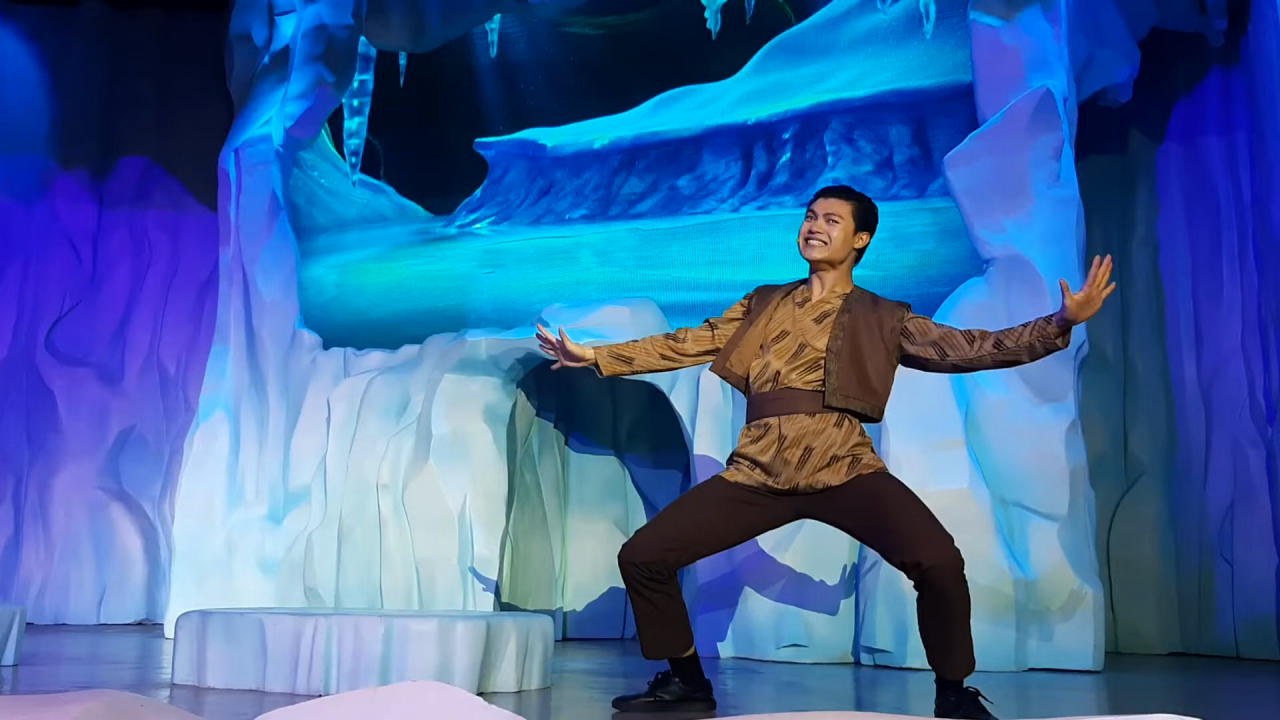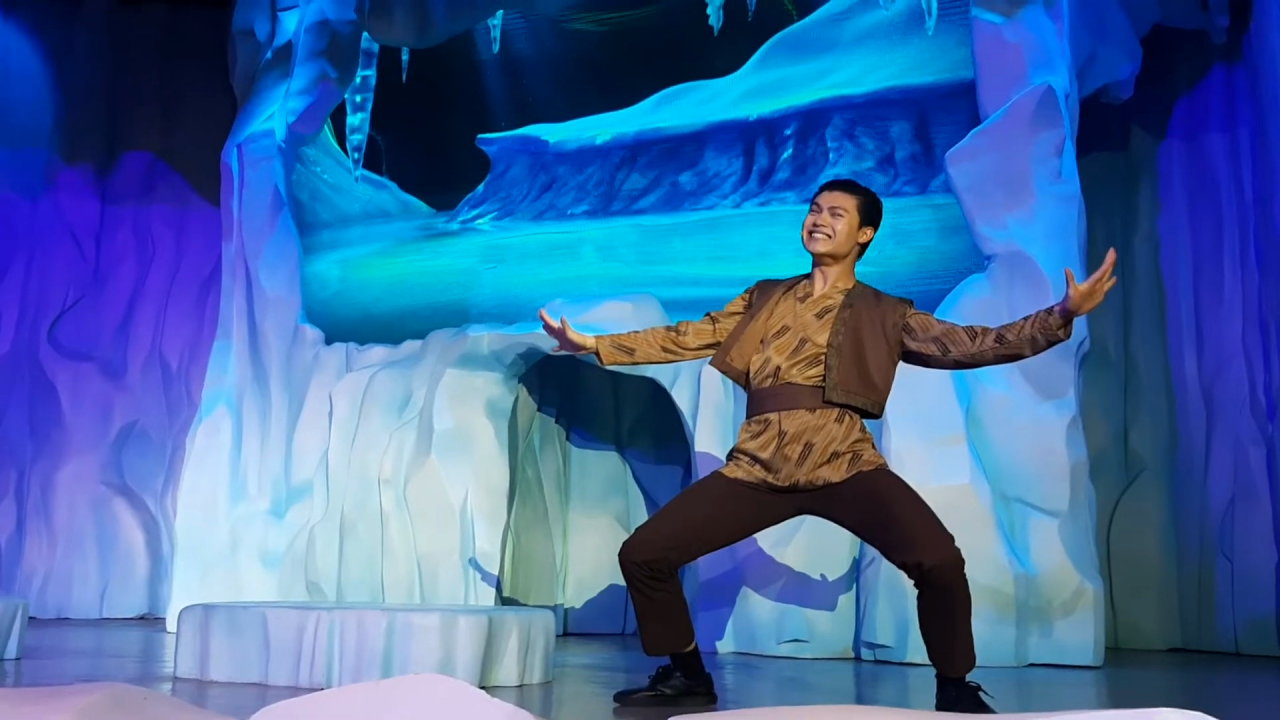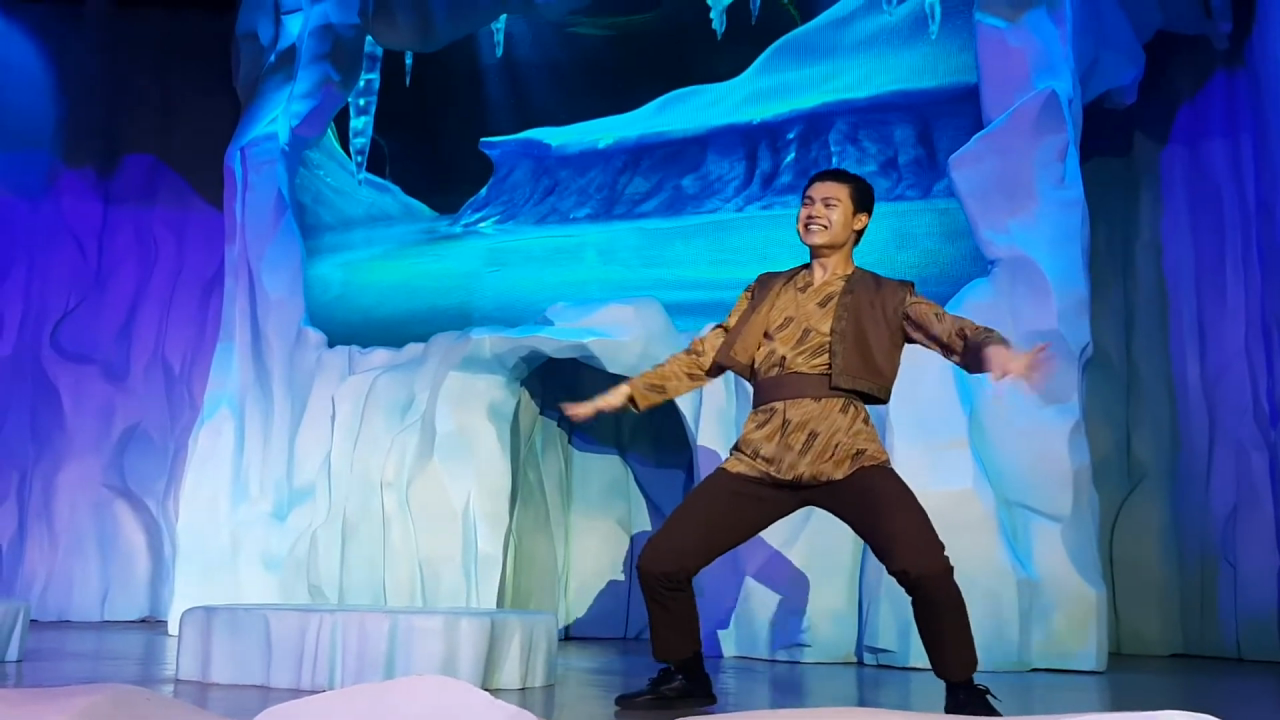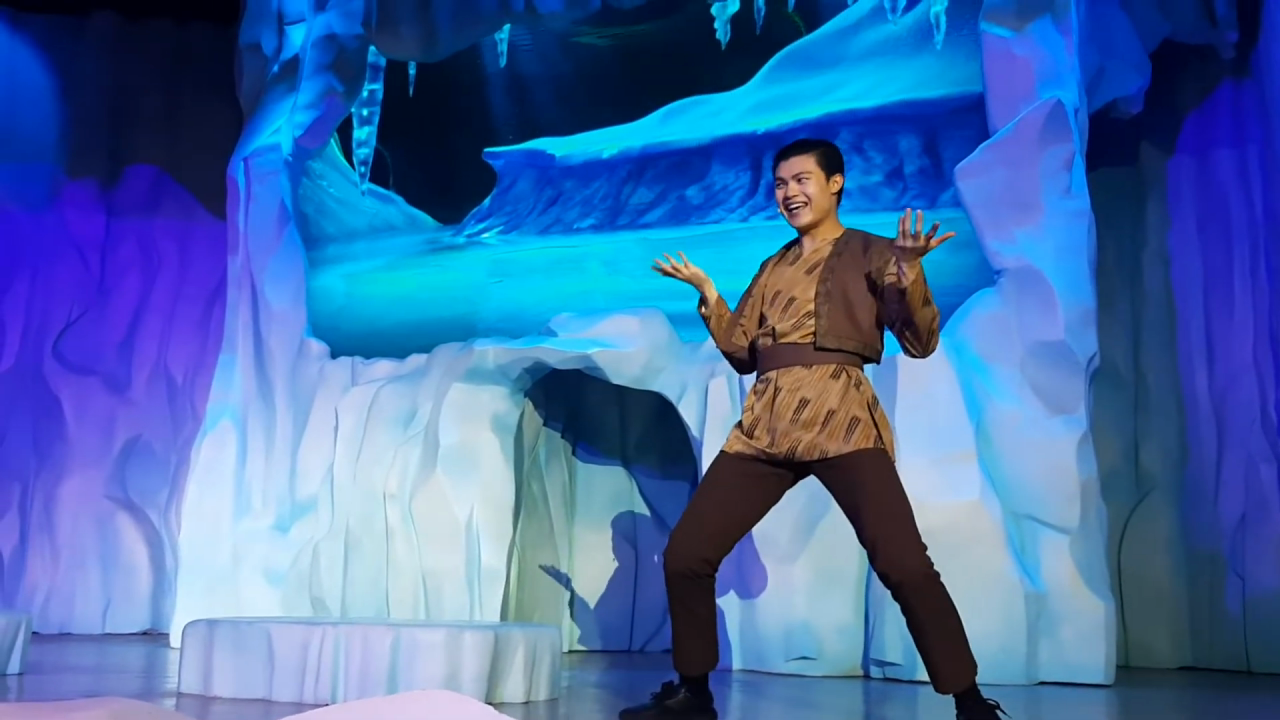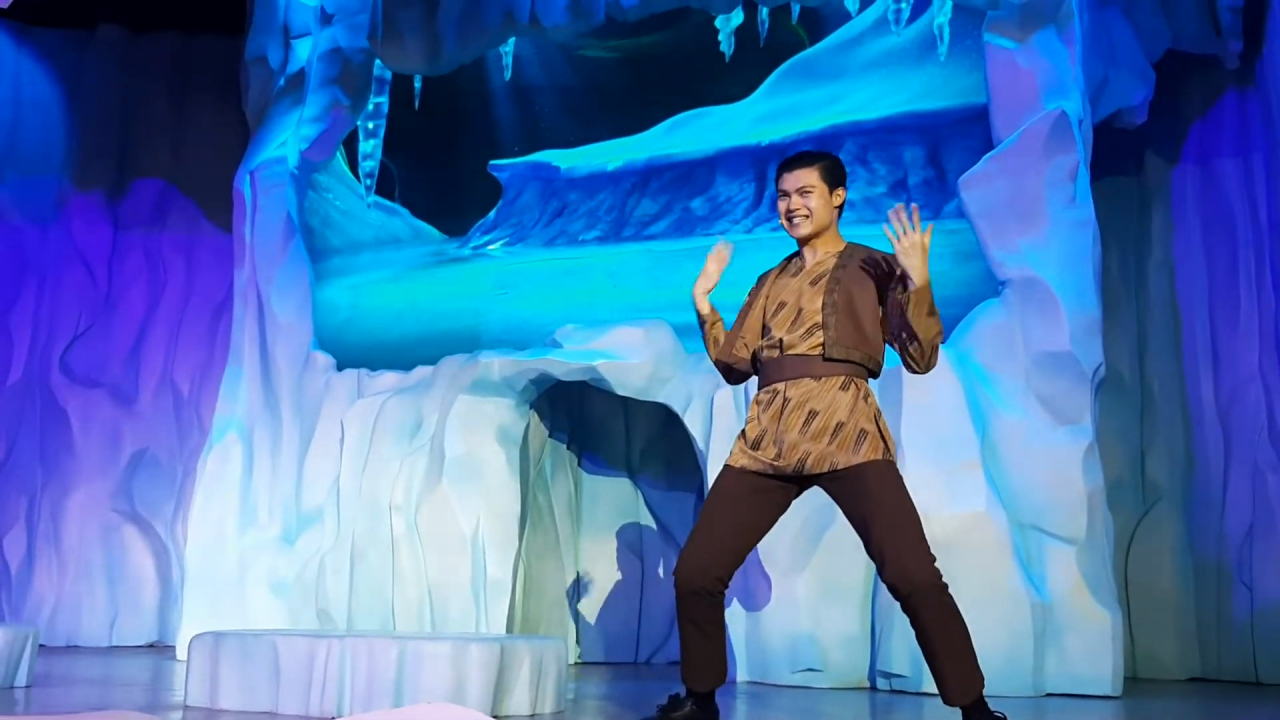
dt=1s
person 1, frame 1
left shoulder: (882, 319)
right shoulder: (762, 305)
left elbow: (964, 349)
right elbow: (687, 345)
left wrist: (1060, 323)
right wrist: (594, 355)
left hip: (843, 468)
right hip: (756, 472)
left knee: (939, 563)
right knee: (642, 556)
person 1, frame 2
left shoulder: (886, 315)
right shoulder: (764, 299)
left elbow: (969, 345)
right elbow: (688, 337)
left wrist: (1061, 315)
right wrist: (593, 344)
left hip: (844, 464)
right hip: (756, 467)
left knee: (939, 562)
right knee: (642, 554)
left ankle: (954, 689)
right ankle: (687, 676)
person 1, frame 3
left shoulder: (888, 298)
right shoulder: (767, 290)
left elbow: (961, 337)
right elbow: (707, 355)
left wrist: (997, 351)
right wrist: (626, 392)
left hip: (847, 455)
right hip: (761, 458)
left knee: (926, 568)
right knee: (658, 564)
person 1, frame 4
left shoulder: (873, 253)
right shoulder: (772, 268)
left elbow: (920, 342)
right elbow: (742, 354)
left wrist: (910, 269)
right wrist: (707, 293)
left hip: (842, 421)
right hip: (763, 427)
left knee: (904, 564)
right knee: (685, 556)
person 1, frame 5
left shoulder: (877, 268)
right shoulder: (770, 283)
left elbow: (920, 358)
right elbow: (733, 364)
left wrist: (917, 281)
right wrist: (704, 298)
left hip: (846, 432)
right hip: (767, 438)
left knee: (914, 576)
right knee: (696, 572)
